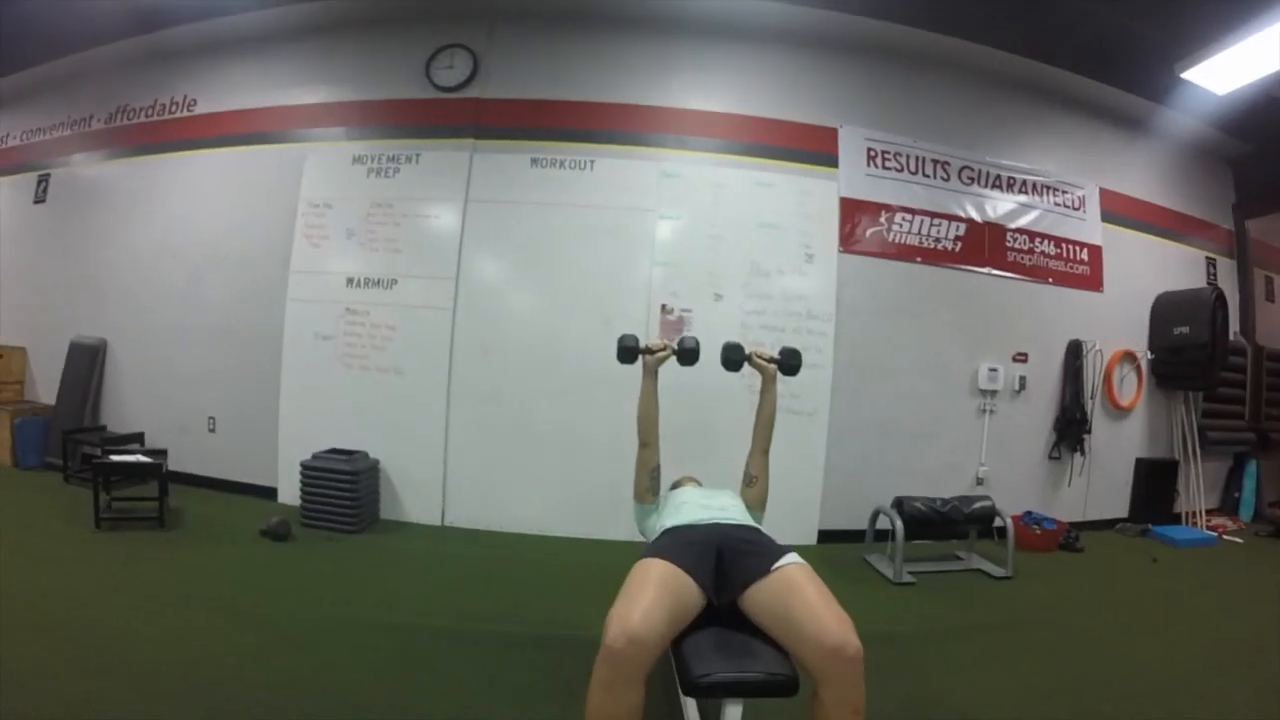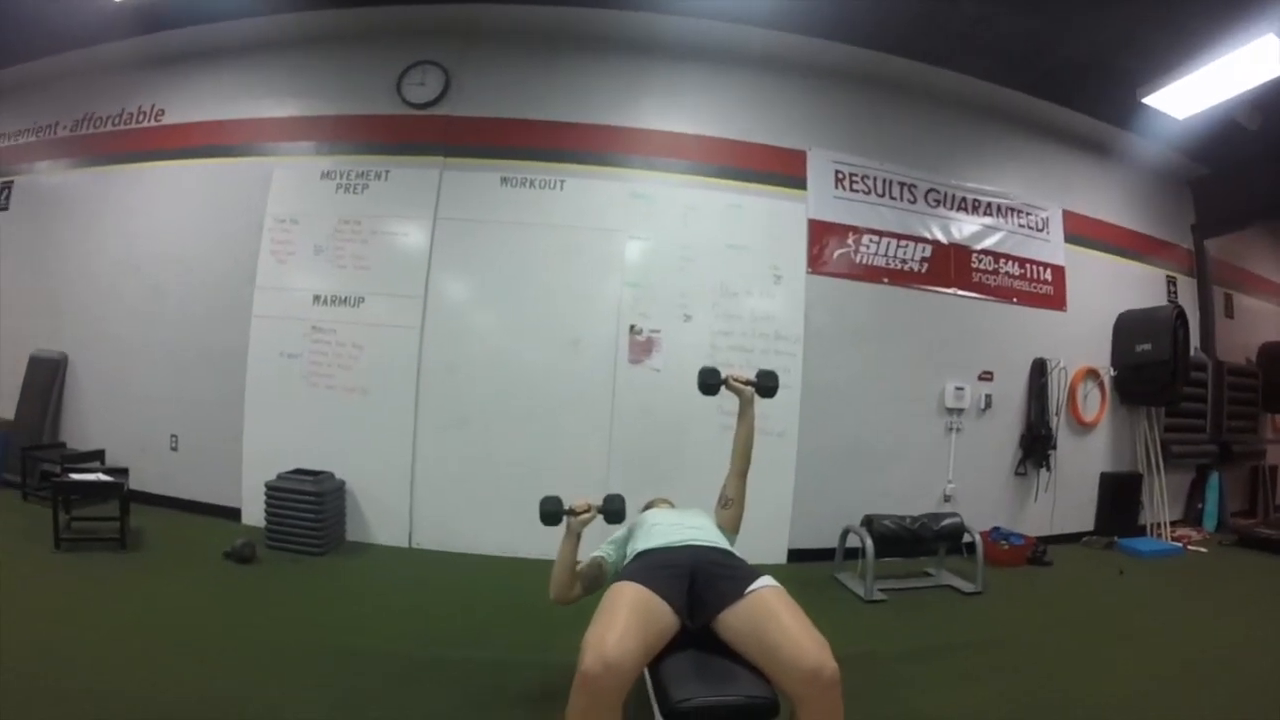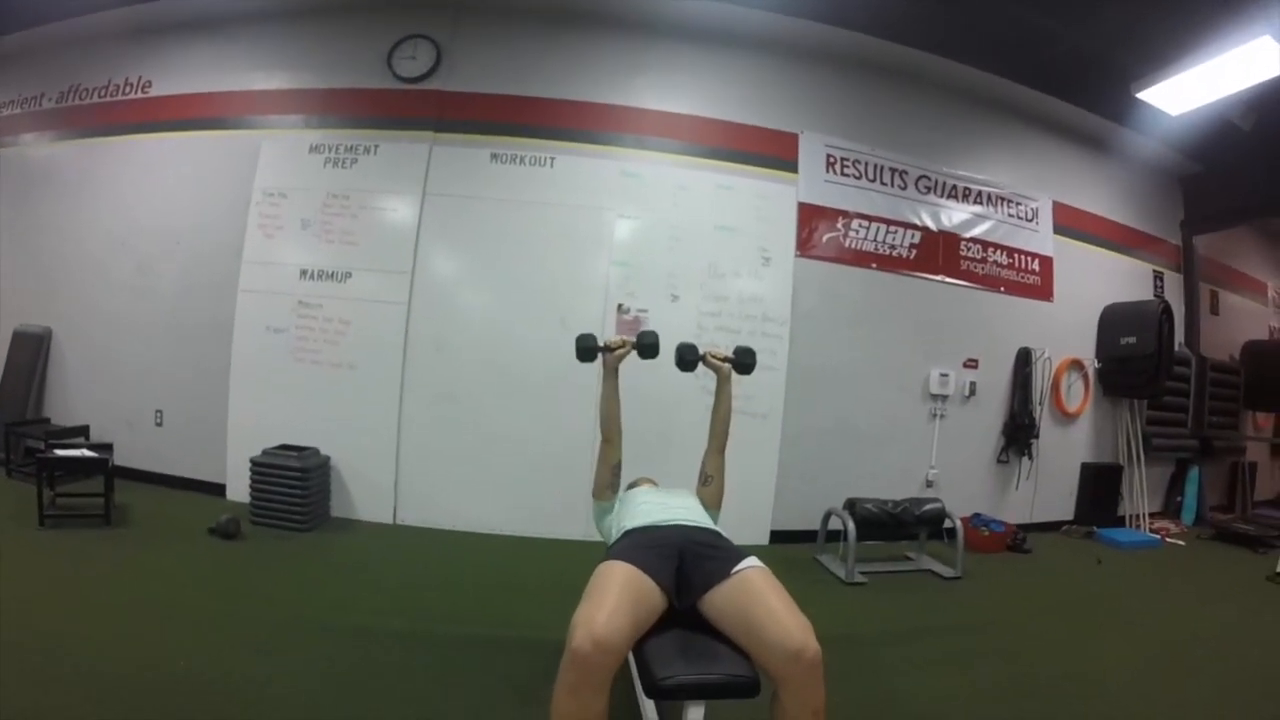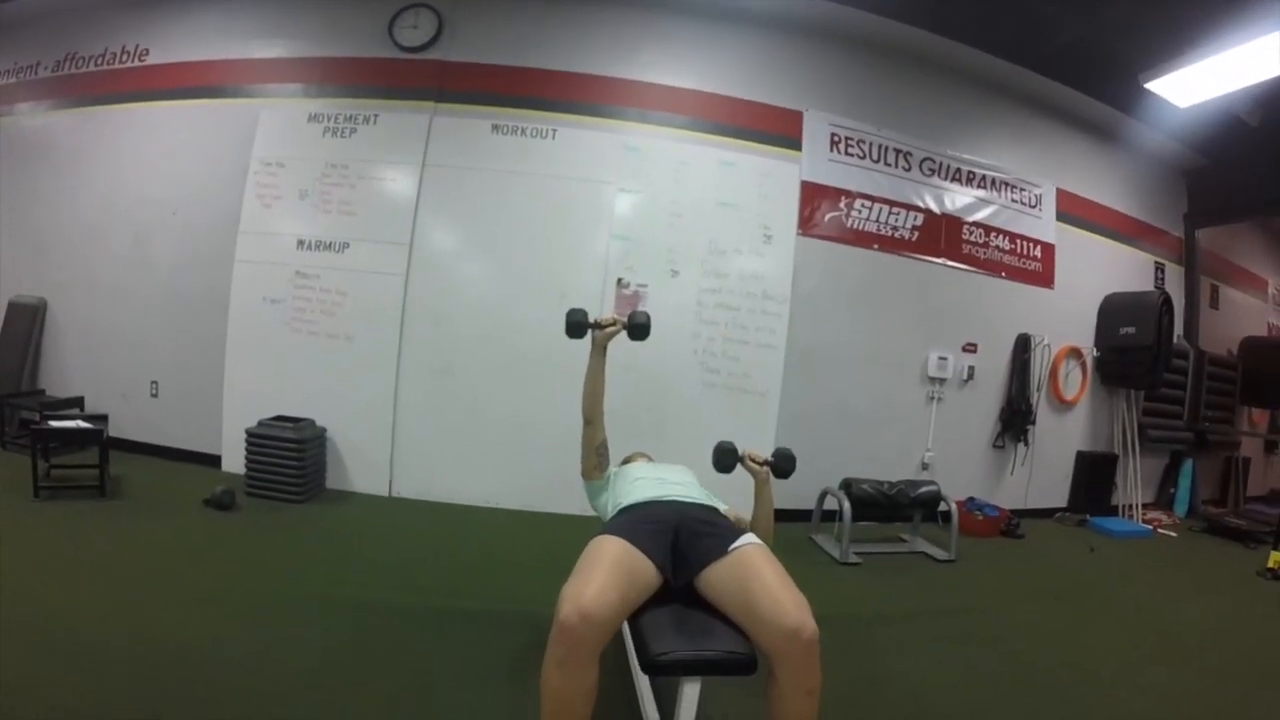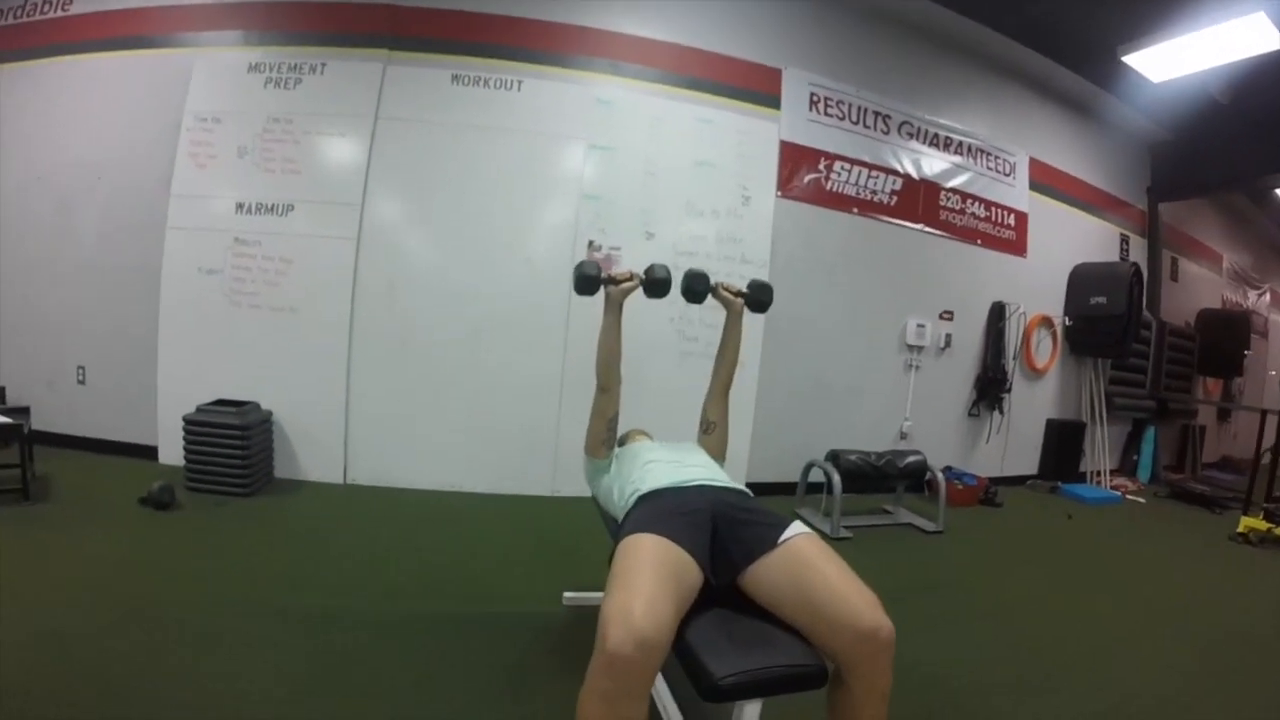
dt=1s
person 1, frame 1
left shoulder: (738, 502)
right shoulder: (657, 510)
left elbow: (759, 449)
right elbow: (647, 445)
left wrist: (769, 381)
right wrist: (650, 373)
left knee: (843, 652)
right knee: (622, 645)
person 1, frame 2
left shoulder: (710, 524)
right shoulder: (628, 534)
left elbow: (737, 474)
right elbow: (563, 593)
left wrist: (746, 404)
right wrist: (574, 531)
left knee: (820, 674)
right knee: (598, 671)
person 1, frame 3
left shoulder: (696, 505)
right shoulder: (614, 510)
left elbow: (716, 447)
right elbow: (611, 441)
left wrist: (724, 379)
right wrist: (610, 370)
left knee: (803, 656)
right knee: (587, 650)
person 1, frame 4
left shoulder: (692, 480)
right shoulder: (610, 484)
left elbow: (761, 537)
right elbow: (592, 420)
left wrist: (761, 481)
right wrist: (599, 348)
left hip: (706, 521)
right hip: (637, 517)
left knee: (799, 636)
right knee: (576, 622)
person 1, frame 5
left shoulder: (697, 453)
right shoulder: (609, 469)
left elbow: (718, 392)
right elbow: (608, 390)
left wrist: (734, 316)
right wrist: (614, 306)
left hip: (736, 505)
left knee: (872, 634)
right knee: (626, 646)
